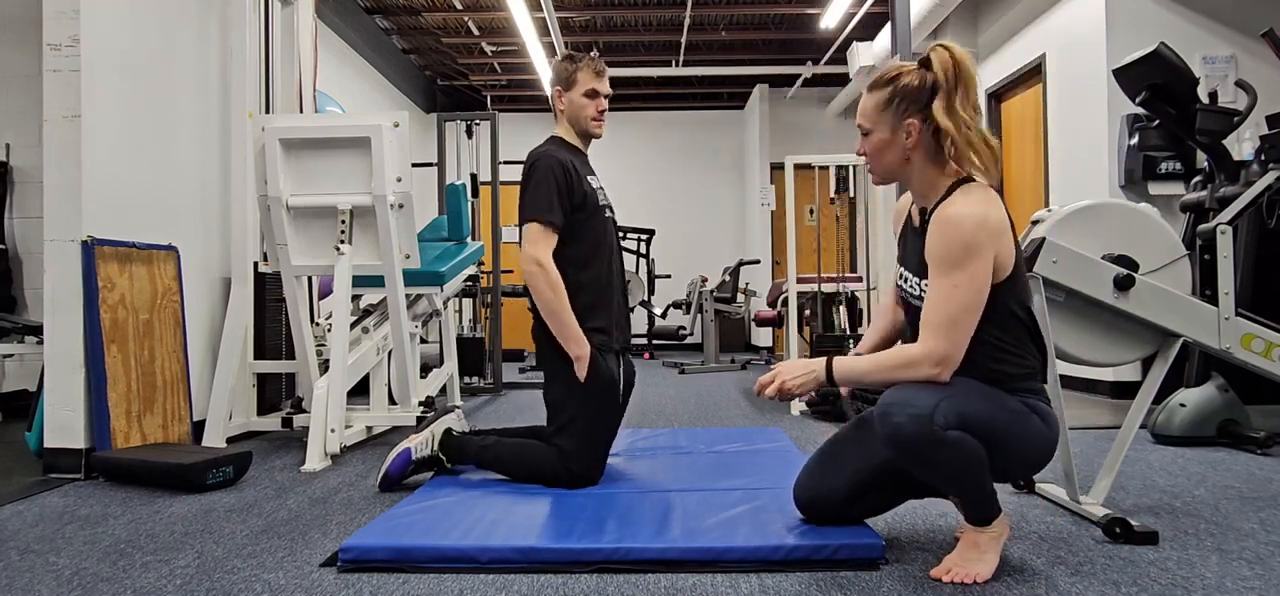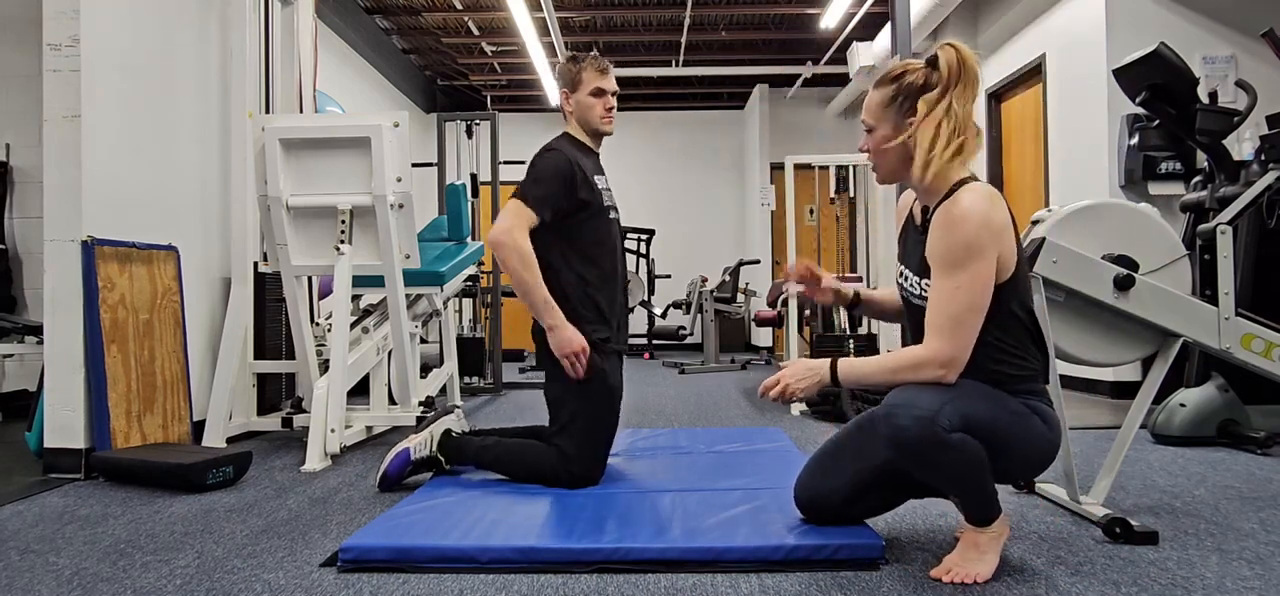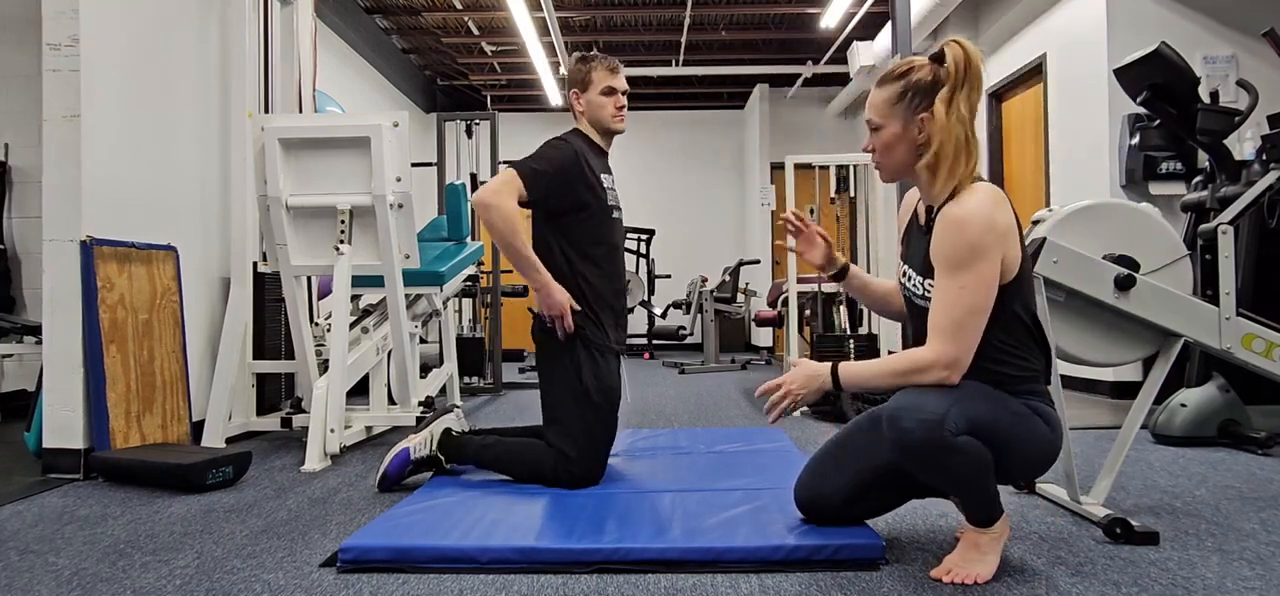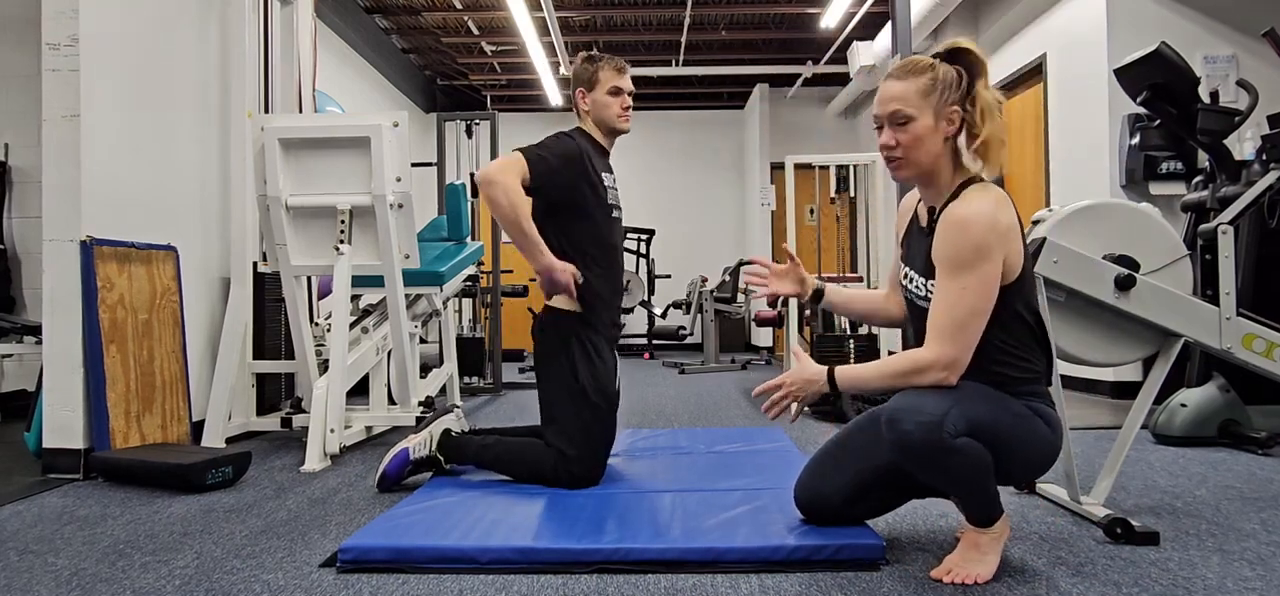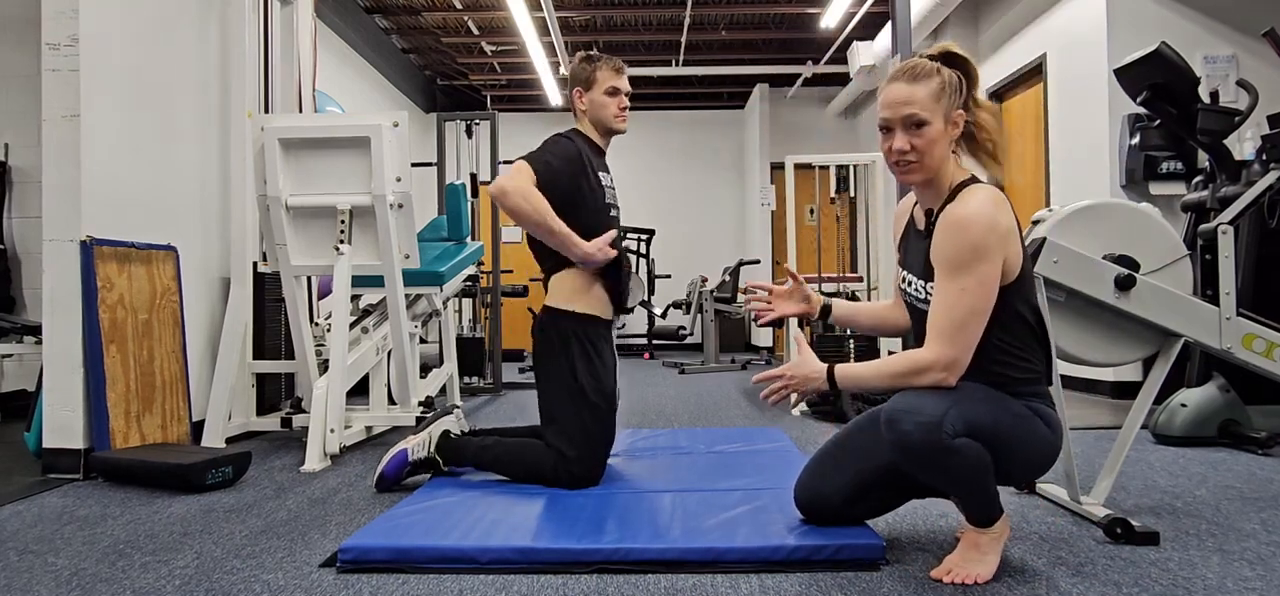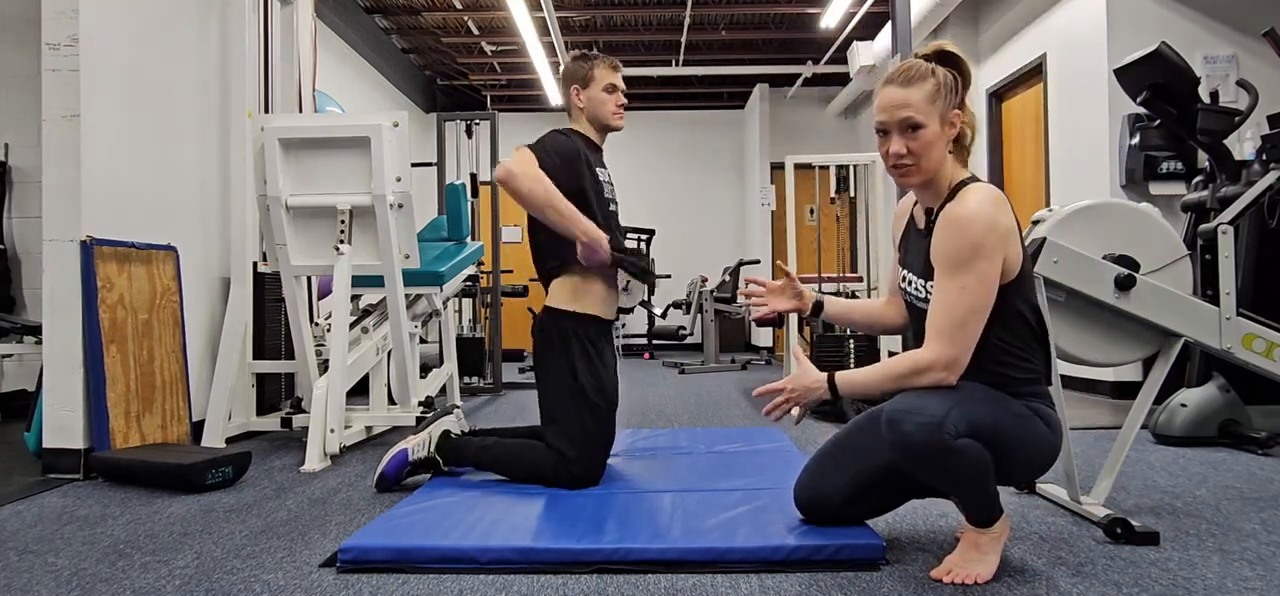
dt=0.2s
person 1, frame 1
left shoulder: (966, 213)
right shoulder: (908, 207)
left elbow: (936, 358)
left wrist: (825, 370)
right wrist: (858, 358)
left hip: (1011, 415)
right hip: (940, 404)
left knee: (905, 411)
right knee: (817, 497)
left ankle: (986, 522)
right ankle: (961, 477)
person 1, frame 2
left shoulder: (968, 212)
right shoulder: (911, 204)
left elbow: (943, 359)
left wrist: (828, 371)
right wrist: (848, 297)
left hip: (1012, 417)
right hip: (942, 404)
left knee: (910, 413)
right knee: (817, 497)
left ankle: (986, 522)
right ankle: (961, 475)
person 1, frame 3
left shoulder: (973, 212)
right shoulder: (915, 203)
left elbow: (945, 360)
left wrist: (828, 376)
right wrist: (835, 268)
left hip: (1014, 418)
right hip: (941, 405)
left knee: (914, 415)
right knee: (818, 497)
left ankle: (987, 523)
right ankle: (961, 475)
person 1, frame 4
left shoulder: (975, 212)
right shoulder: (914, 204)
left elbow: (943, 361)
left wrist: (824, 379)
right wrist: (812, 289)
left hip: (1014, 418)
right hip: (942, 406)
left knee: (916, 416)
right knee: (818, 498)
left ankle: (988, 523)
right ankle: (962, 476)
person 1, frame 5
left shoulder: (974, 213)
right shoulder: (910, 208)
left elbow: (942, 362)
left wrist: (825, 376)
right wrist: (818, 307)
left hip: (1015, 419)
right hip: (941, 405)
left knee: (914, 417)
right knee: (818, 497)
left ankle: (987, 523)
right ankle: (965, 477)
person 1, frame 6
left shoulder: (974, 211)
right shoulder: (910, 208)
left elbow: (942, 361)
left wrist: (825, 385)
right wrist: (810, 304)
left hip: (1015, 417)
right hip: (942, 404)
left knee: (916, 418)
right knee: (818, 498)
left ankle: (988, 523)
right ankle: (963, 476)
person 2, frame 1
left shoulder: (579, 164)
right shoulder: (552, 163)
right elbow: (537, 262)
right wrist: (579, 350)
left hip: (603, 343)
right hip: (581, 347)
left knee: (581, 448)
right knee: (577, 467)
left ankle: (460, 436)
right ankle: (447, 444)
person 2, frame 2
left shoulder: (589, 162)
right shoulder: (560, 160)
right elbow: (504, 237)
right wrist: (557, 326)
left hip: (600, 340)
right hip: (579, 343)
left knee: (580, 447)
right knee: (577, 467)
left ankle: (461, 436)
right ankle: (447, 445)
person 2, frame 3
left shoulder: (597, 161)
right shoulder: (568, 155)
right elbow: (489, 200)
right wrist: (545, 286)
left hip: (597, 337)
right hip: (577, 337)
left knee: (581, 447)
right knee: (578, 467)
left ankle: (461, 435)
right ankle: (447, 444)
person 2, frame 4
left shoulder: (598, 159)
right shoulder: (570, 150)
right elbow: (494, 178)
right wrist: (546, 263)
left hip: (593, 334)
right hip: (573, 333)
left knee: (584, 447)
right knee: (577, 466)
left ankle: (459, 435)
right ankle: (445, 444)
person 2, frame 5
left shoulder: (594, 159)
right shoulder: (568, 152)
right elbow: (507, 188)
right wrist: (578, 249)
left hip: (590, 332)
right hip: (572, 332)
left knee: (585, 448)
right knee: (577, 467)
left ankle: (459, 437)
right ankle: (444, 447)
person 2, frame 6
left shoulder: (591, 156)
right shoulder: (565, 147)
right elbow: (511, 171)
left wrist: (617, 254)
right wrist: (587, 235)
left hip: (591, 332)
right hip: (573, 332)
left knee: (585, 449)
right knee: (577, 467)
left ankle: (459, 436)
right ankle: (446, 446)
